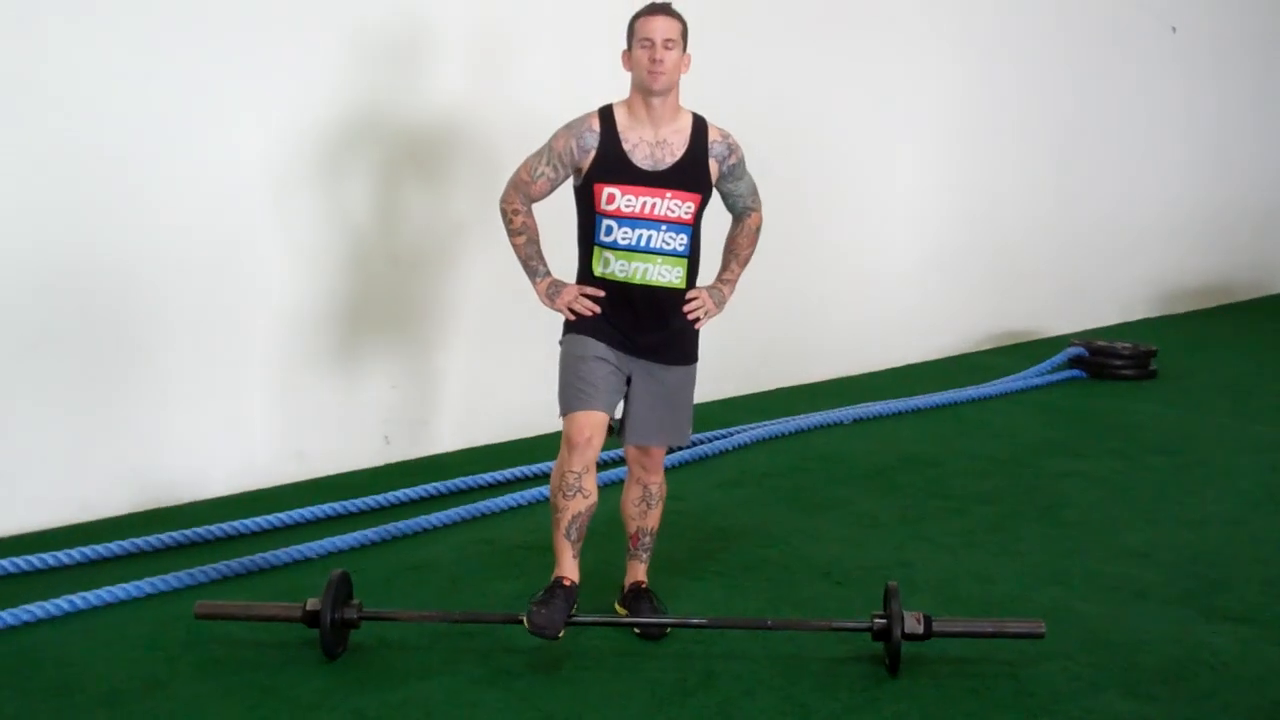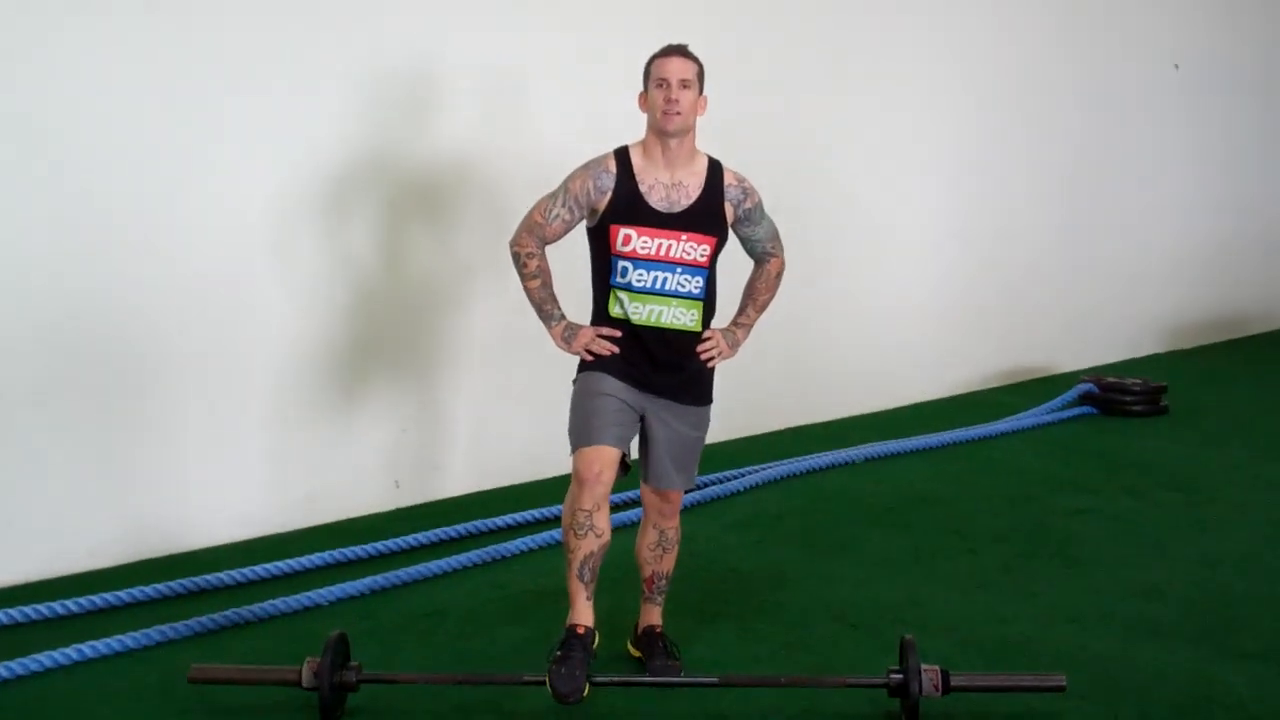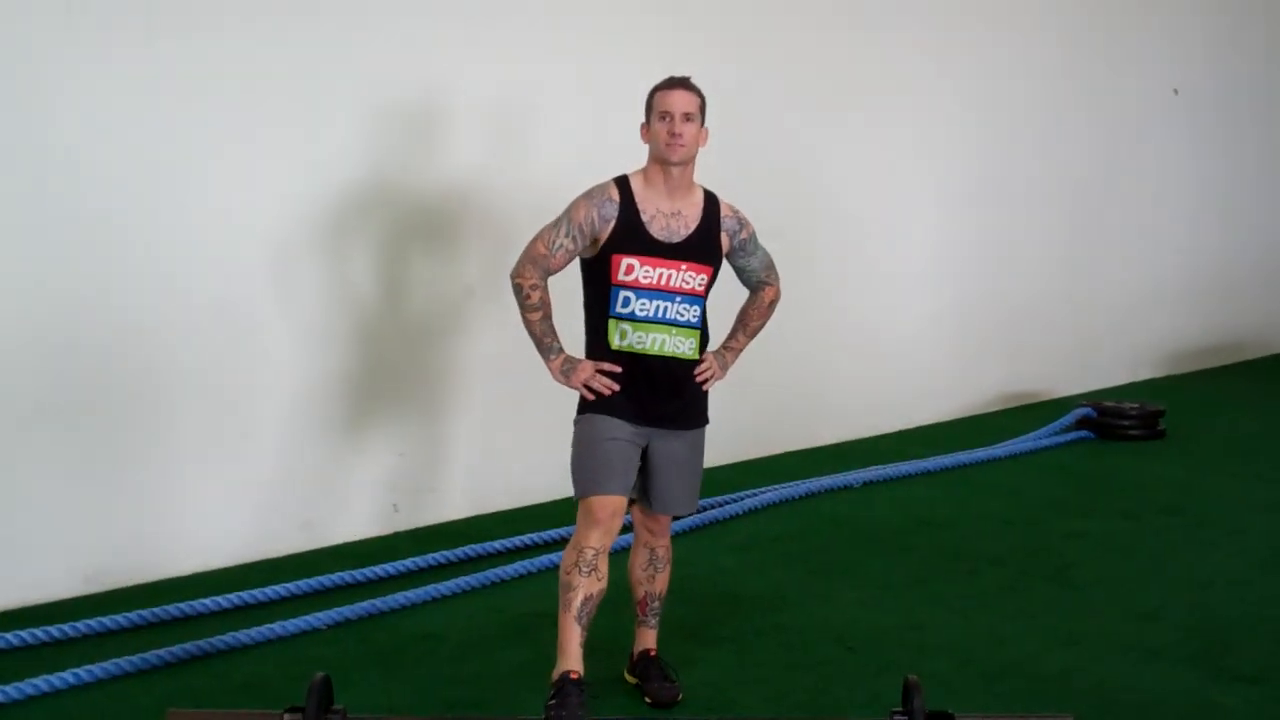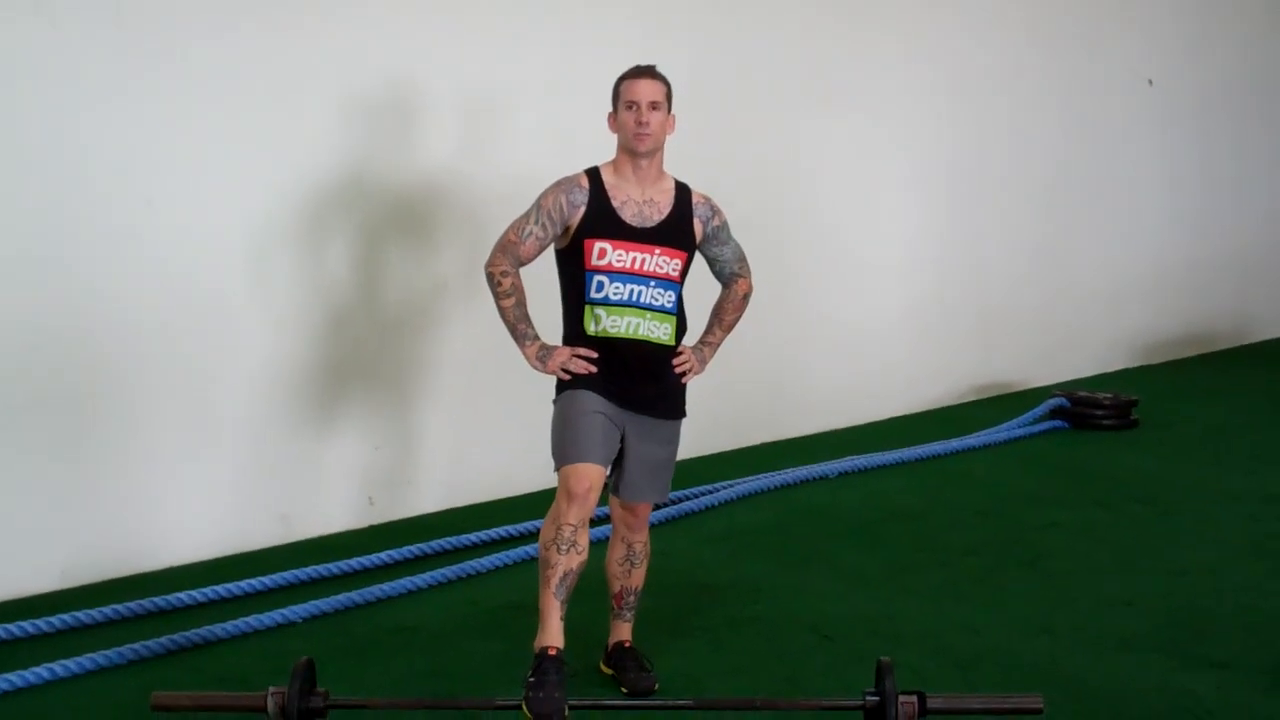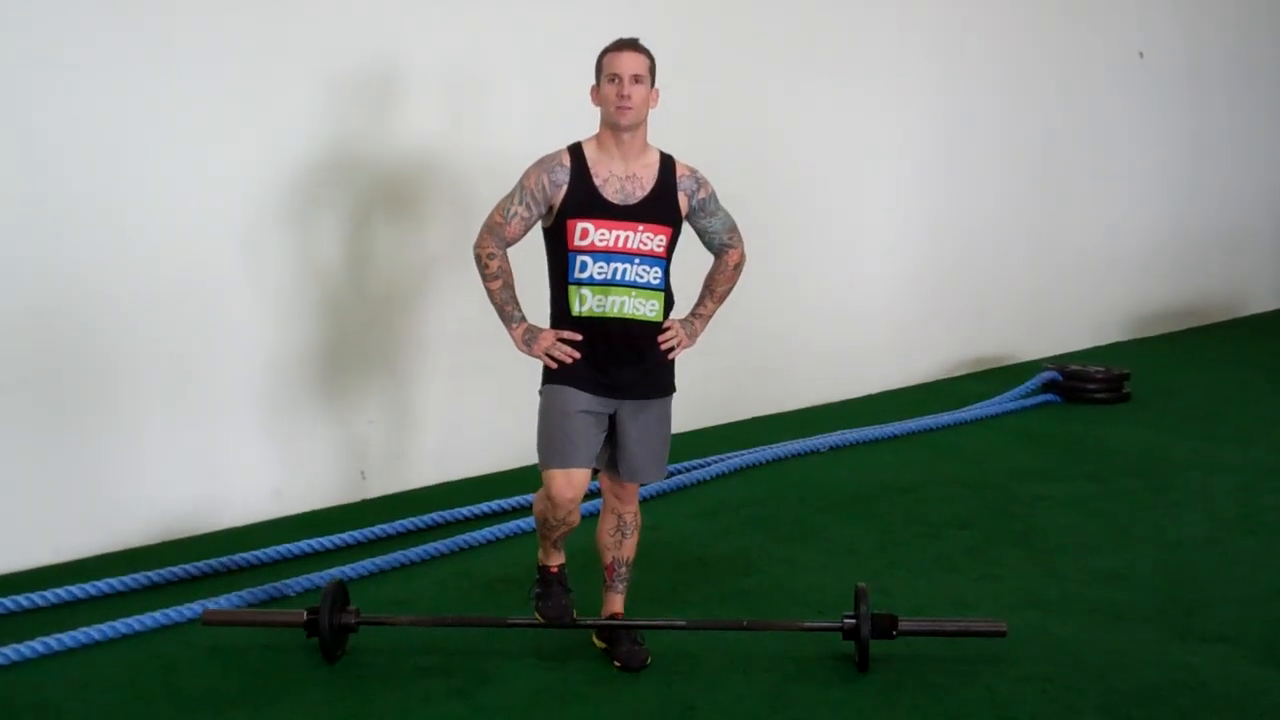
dt=1s
person 1, frame 1
left shoulder: (715, 145)
right shoulder: (587, 133)
left elbow: (750, 213)
right elbow: (515, 199)
left wrist: (723, 287)
right wrist: (544, 283)
left hip: (670, 334)
right hip: (597, 325)
left knee: (648, 458)
right knee: (581, 441)
left ankle: (636, 585)
right ankle: (564, 579)
person 1, frame 2
left shoulder: (731, 189)
right shoulder: (603, 175)
left elbow: (771, 257)
right elbow: (526, 241)
left wrist: (738, 330)
right wrist: (559, 326)
left hip: (685, 375)
right hip: (611, 363)
left knee: (664, 501)
right knee: (592, 478)
left ankle: (650, 627)
right ankle: (579, 628)
person 1, frame 3
left shoulder: (725, 221)
right shoulder: (604, 204)
left elbow: (767, 286)
right elbow: (527, 271)
left wrist: (727, 355)
right wrist: (557, 360)
left hip: (681, 404)
right hip: (612, 398)
left knee: (656, 526)
right knee: (599, 521)
left ankle: (645, 653)
person 1, frame 4
left shoulder: (698, 209)
right shoulder: (575, 194)
left elbow: (739, 280)
right elbow: (501, 261)
left wrist: (706, 348)
right wrist: (533, 347)
left hip: (659, 392)
right hip: (589, 382)
left knee: (634, 516)
right knee: (579, 492)
left ankle: (621, 642)
right ankle: (548, 649)
person 1, frame 5
left shoulder: (684, 182)
right shoulder: (556, 172)
left elbow: (731, 249)
right elbow: (489, 244)
left wrist: (696, 322)
right wrist: (519, 329)
left hip: (647, 372)
right hip: (576, 369)
left knee: (624, 492)
right knee: (564, 492)
left ankle: (614, 617)
right ankle: (551, 566)
